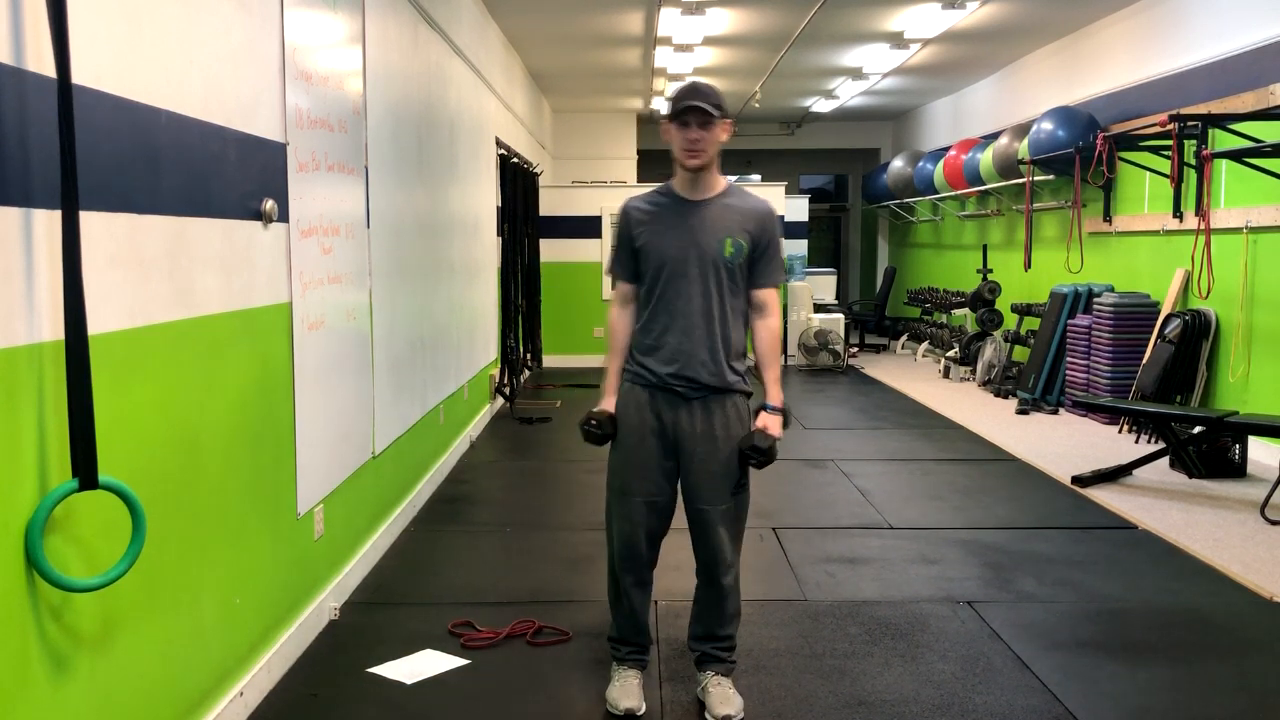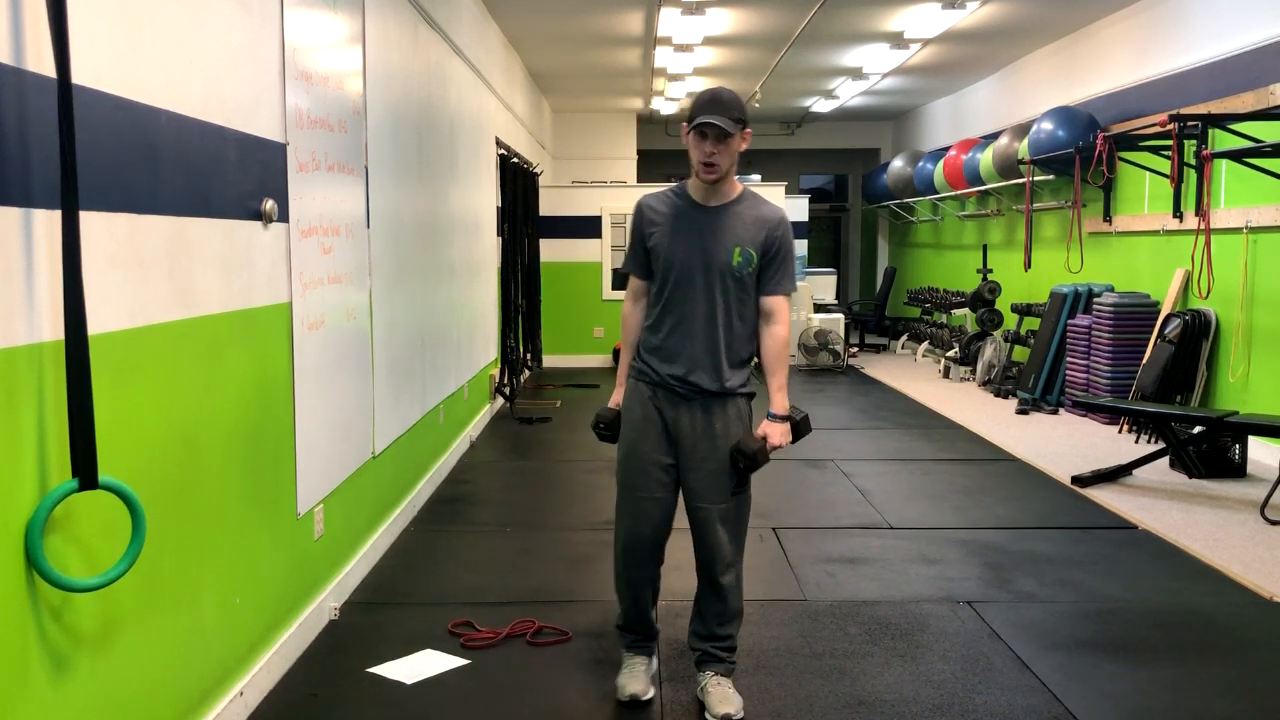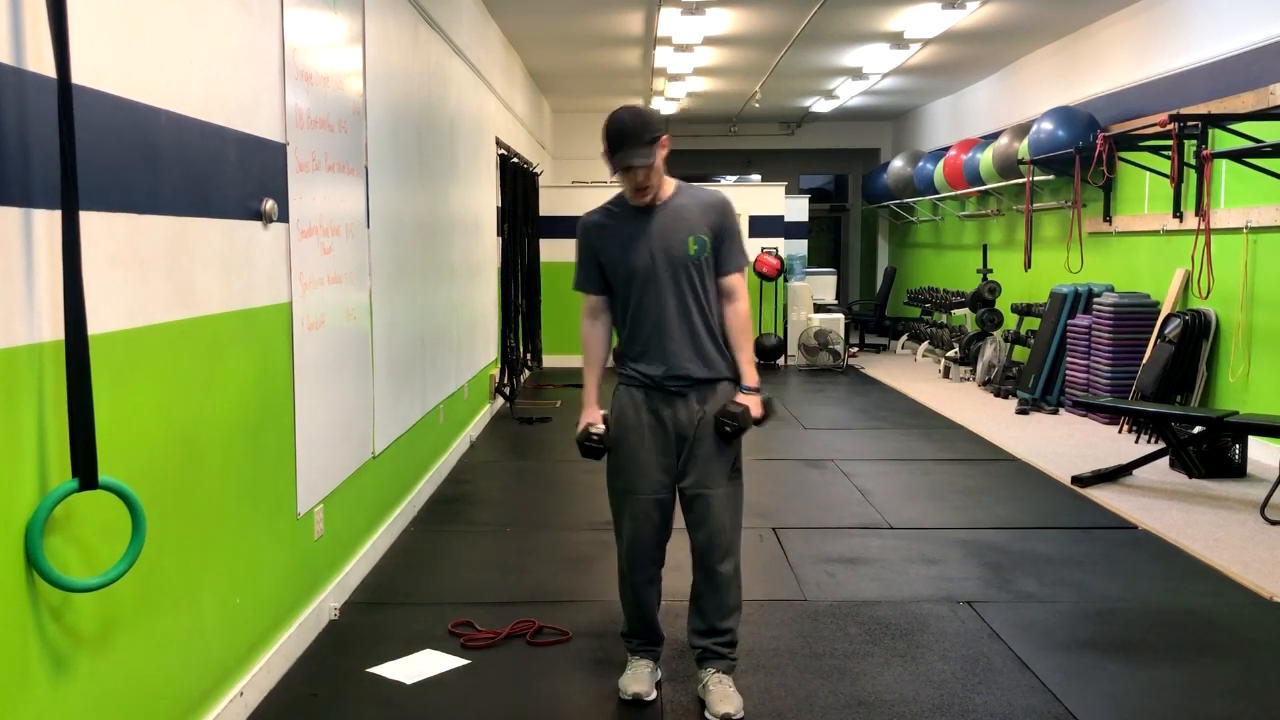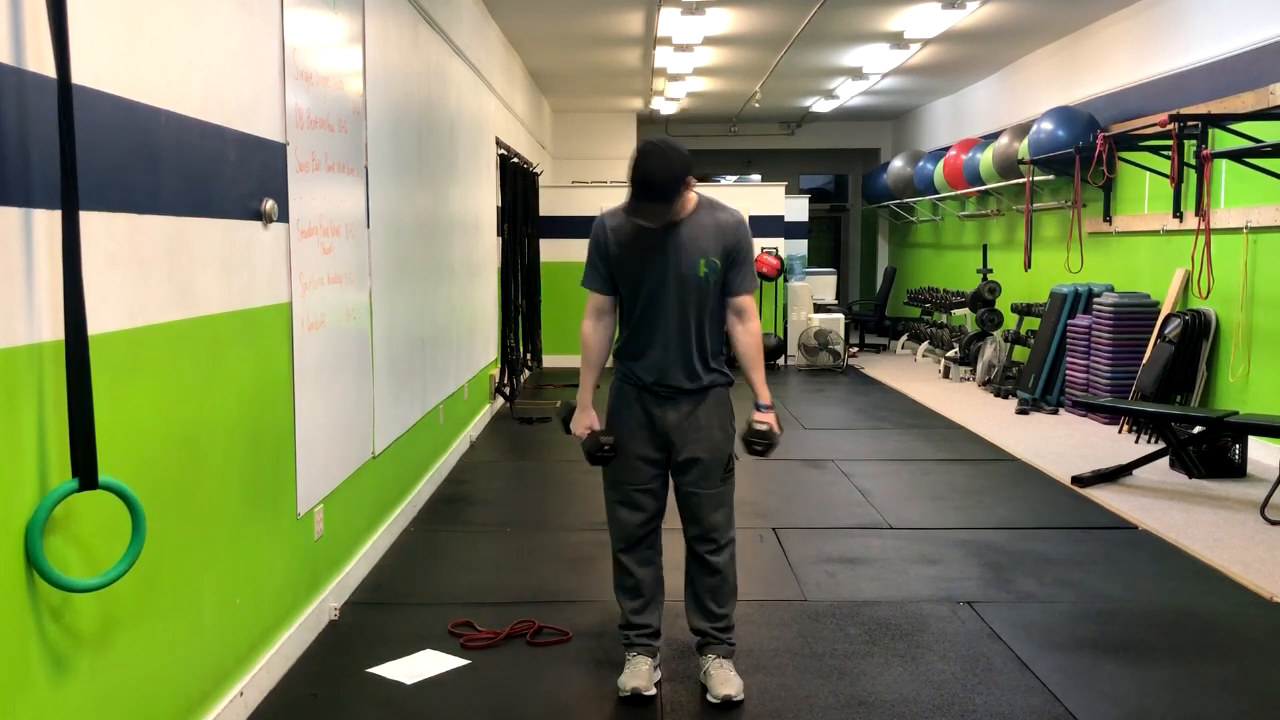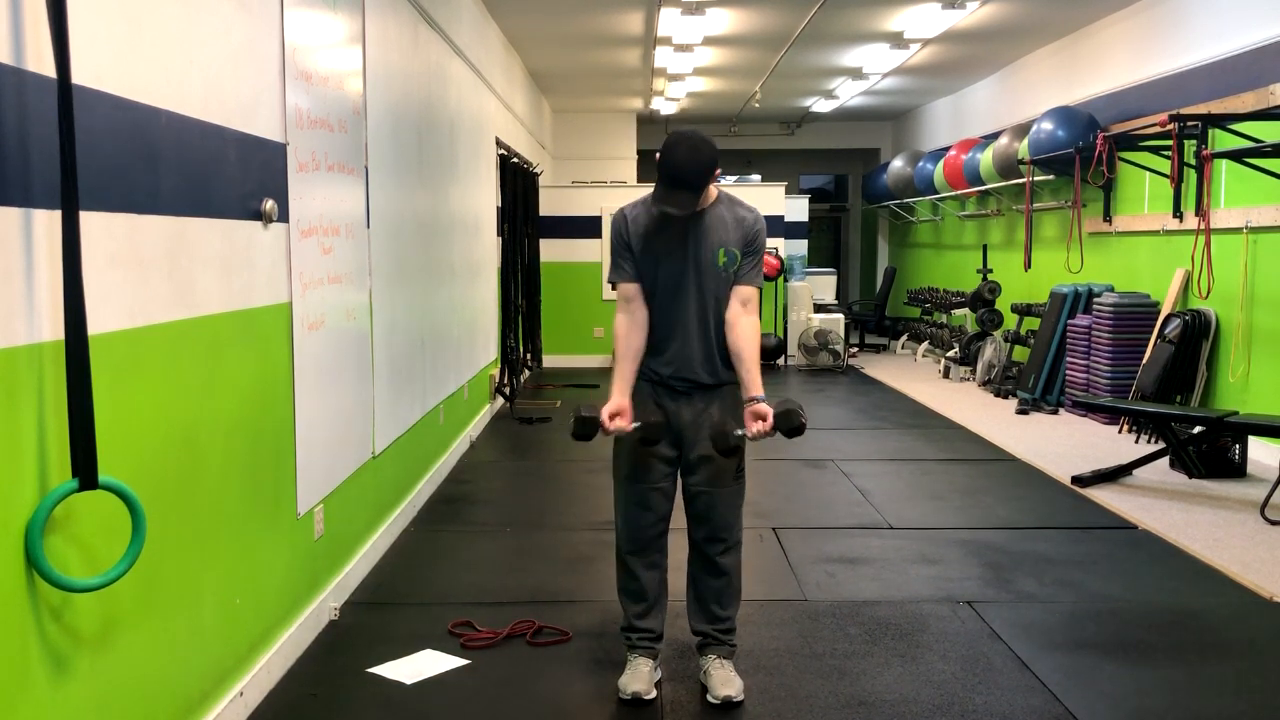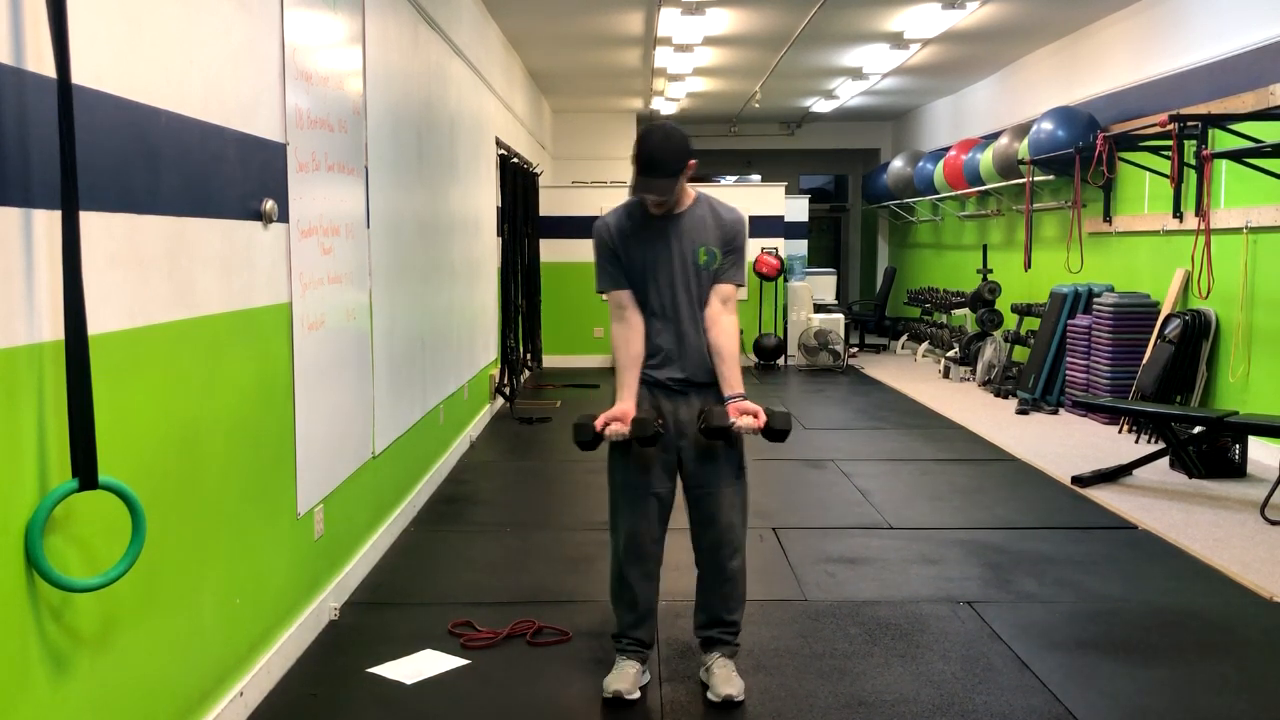
dt=0.5s
person 1, frame 1
left shoulder: (755, 217)
right shoulder: (638, 213)
left elbow: (764, 313)
right elbow: (624, 305)
left wrist: (772, 403)
right wrist: (611, 390)
left hip: (719, 403)
right hip: (644, 400)
left knee: (718, 545)
right knee: (631, 539)
left ankle: (715, 666)
right ankle: (628, 660)
person 1, frame 2
left shoulder: (768, 223)
right shoulder: (652, 212)
left elbow: (774, 319)
right elbow: (637, 300)
left wrist: (778, 410)
right wrist: (621, 383)
left hip: (722, 406)
right hip: (650, 398)
left knee: (720, 546)
right knee: (638, 535)
left ankle: (715, 666)
right ankle: (638, 649)
person 1, frame 3
left shoulder: (711, 208)
right shoulder: (597, 227)
left elbow: (734, 298)
right elbow: (596, 316)
left wrist: (748, 383)
right wrist: (591, 401)
left hip: (711, 394)
right hip: (639, 399)
left knee: (718, 538)
right knee: (639, 537)
left ankle: (716, 664)
right ankle: (643, 651)
person 1, frame 4
left shoulder: (727, 227)
right shoulder: (610, 230)
left elbow: (742, 316)
right elbow: (599, 317)
left wrist: (763, 401)
right wrist: (585, 403)
left hip: (704, 399)
right hip: (633, 399)
left knee: (711, 531)
right knee: (633, 530)
left ankle: (716, 649)
right ankle: (642, 647)
person 1, frame 5
left shoulder: (744, 223)
right shoulder: (631, 221)
left elbow: (741, 312)
right elbow: (632, 312)
left wrist: (754, 397)
right wrist: (620, 395)
left hip: (716, 398)
right hip: (648, 395)
left knee: (717, 533)
right knee: (639, 530)
left ankle: (716, 650)
right ankle: (642, 649)
person 1, frame 6
left shoulder: (725, 223)
right shoulder: (613, 229)
left elbow: (721, 312)
right elbow: (626, 318)
left wrist: (734, 396)
right wrist: (626, 400)
left hip: (707, 396)
right hip: (646, 396)
left knee: (722, 535)
right knee: (634, 537)
left ankle: (718, 651)
right ankle: (632, 652)
